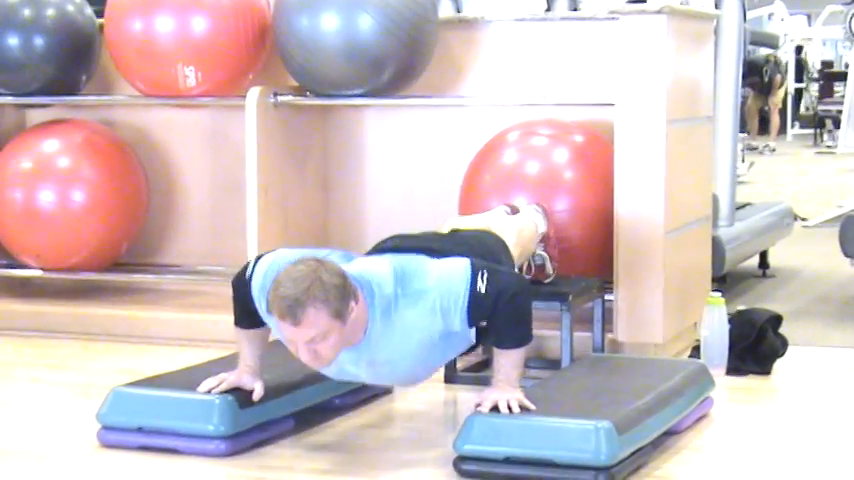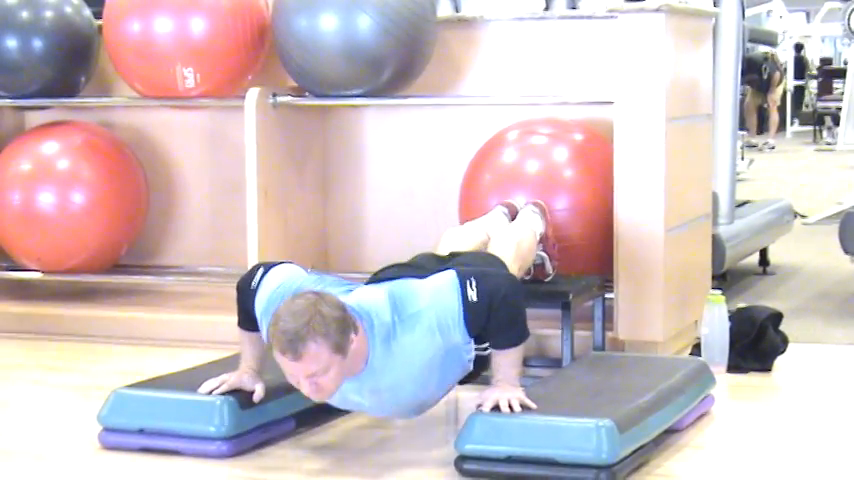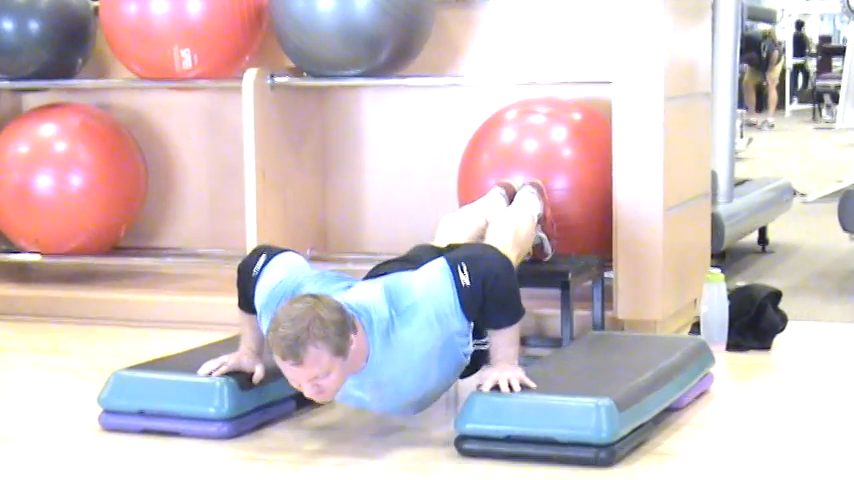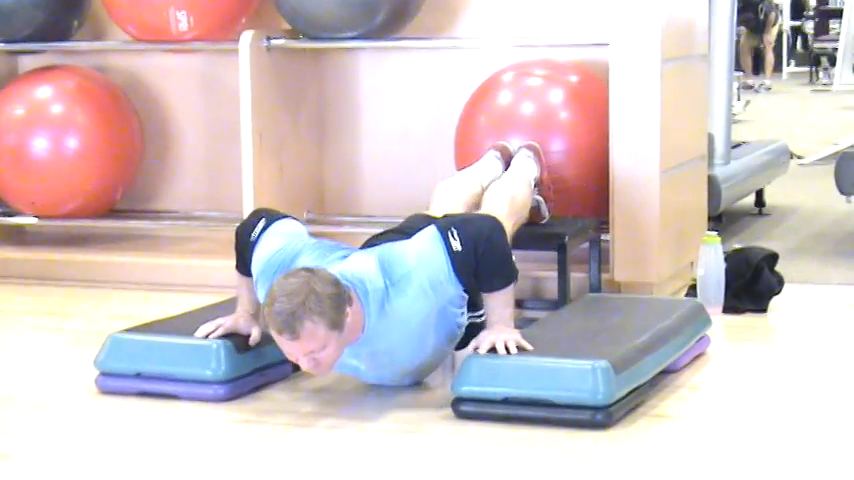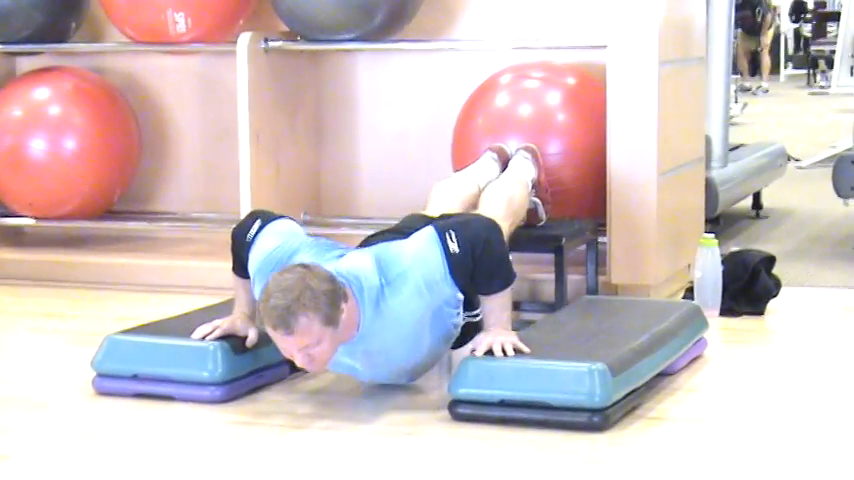
dt=0.2s
person 1, frame 1
left shoulder: (415, 300)
right shoulder: (274, 281)
left elbow: (511, 291)
left wrist: (505, 383)
right wrist: (248, 368)
left hip: (478, 279)
right hip: (391, 256)
left knee: (502, 249)
left ankle: (532, 220)
right ankle: (499, 215)
person 1, frame 2
left shoulder: (411, 327)
right shoulder: (279, 302)
left elbow: (503, 291)
left wrist: (506, 383)
right wrist: (248, 369)
right hip: (393, 282)
left knee: (504, 258)
left ankle: (531, 222)
right ankle: (498, 217)
person 1, frame 3
left shoulder: (407, 323)
right shoulder: (281, 301)
left elbow: (494, 272)
right elbow: (257, 262)
left wrist: (505, 363)
right wrist: (249, 350)
right hip: (389, 279)
left knee: (502, 245)
right knee: (445, 242)
left ankle: (529, 202)
right ankle: (497, 197)
person 1, frame 4
left shoulder: (405, 291)
right shoulder: (279, 271)
left elbow: (485, 236)
right elbow: (256, 224)
left wrist: (501, 324)
right wrist: (247, 313)
right hip: (387, 248)
left knee: (498, 213)
right knee: (441, 211)
left ankle: (525, 165)
right ankle: (492, 161)
person 1, frame 5
left shoulder: (400, 294)
right shoulder: (270, 265)
left elbow: (484, 239)
right elbow: (252, 226)
left wrist: (497, 327)
right wrist: (243, 316)
left knee: (494, 213)
right knee: (440, 205)
left ankle: (524, 167)
right ankle: (489, 163)
